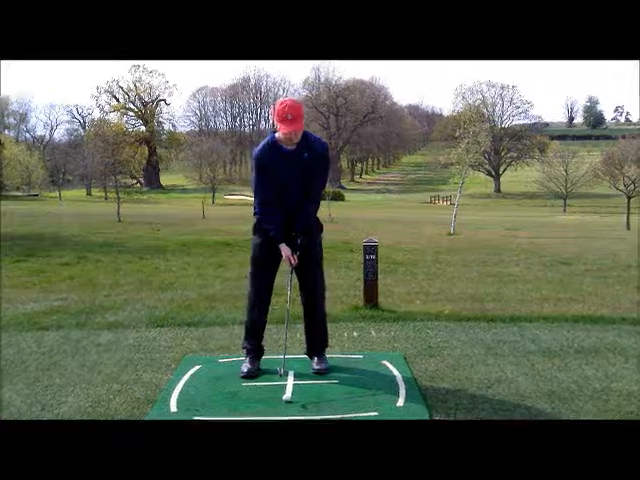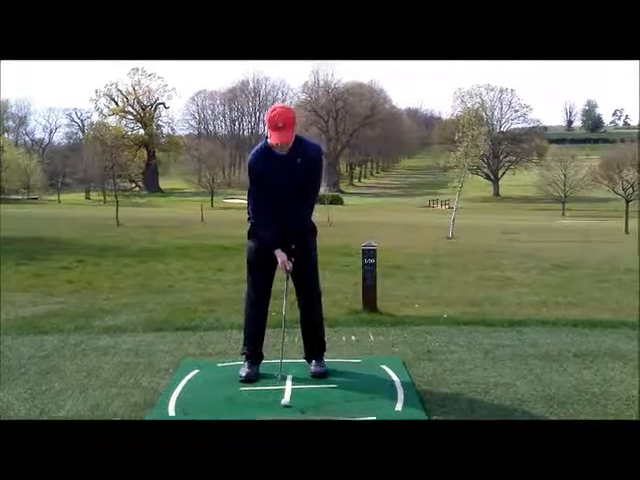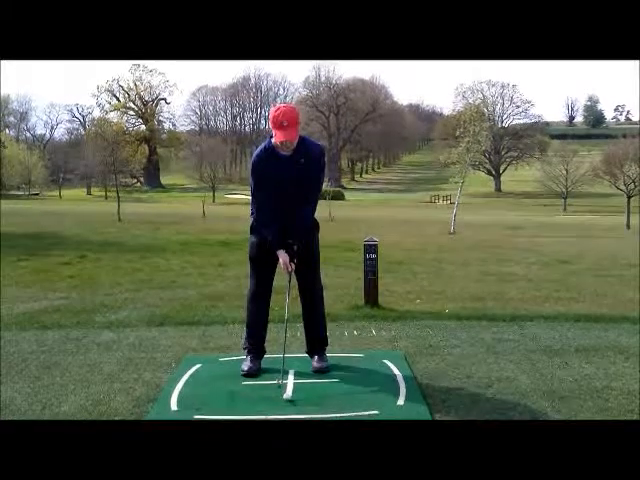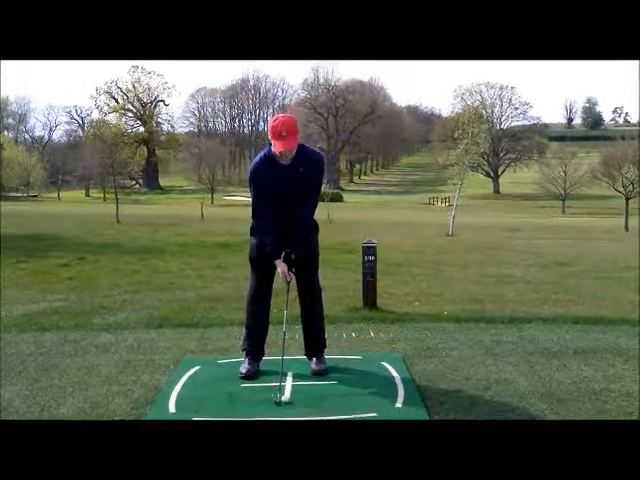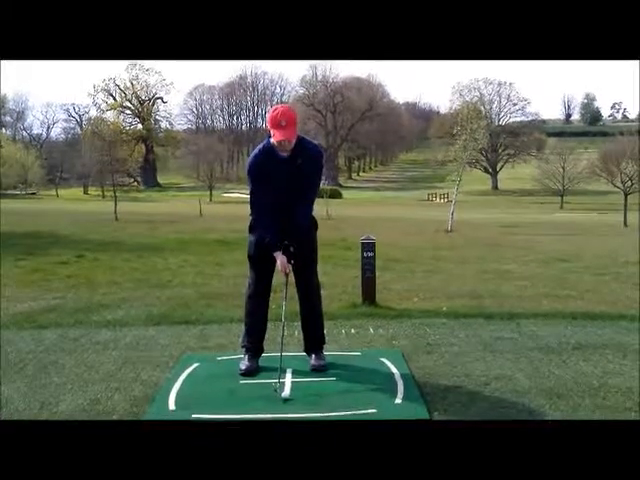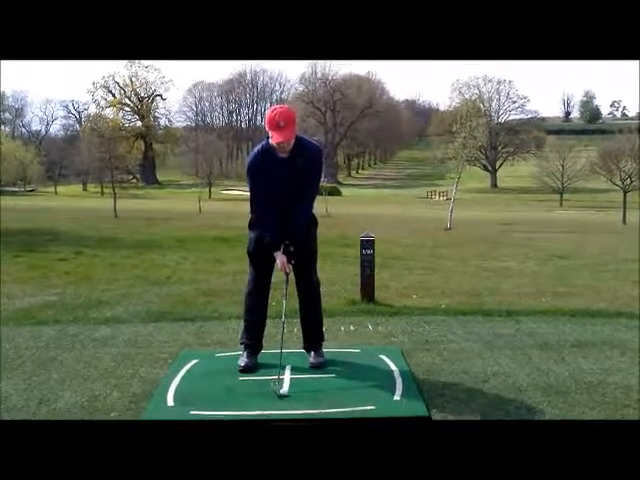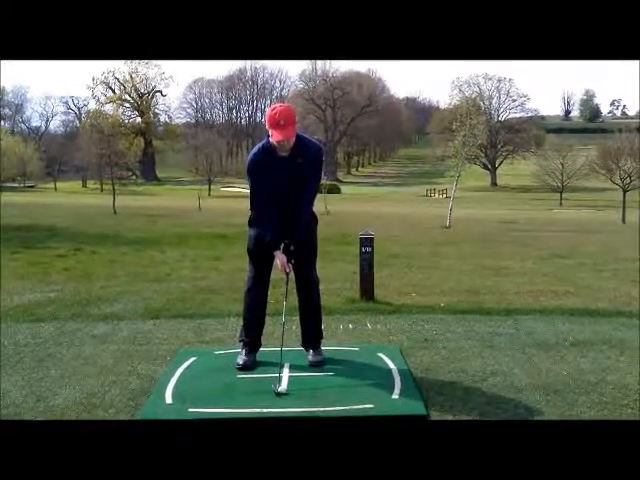
dt=0.4s
person 1, frame 1
left shoulder: (318, 149)
right shoulder: (263, 153)
left elbow: (314, 196)
right elbow: (264, 202)
left wrist: (297, 236)
right wrist: (280, 242)
left hip: (305, 227)
right hip: (269, 229)
left knee: (313, 290)
right knee: (259, 290)
left ankle: (317, 351)
right ankle: (252, 353)
person 1, frame 2
left shoulder: (311, 153)
right shoulder: (257, 158)
left elbow: (307, 201)
right elbow: (258, 207)
left wrist: (291, 242)
right wrist: (275, 247)
left hip: (300, 232)
right hip: (263, 234)
left knee: (309, 294)
right knee: (257, 295)
left ankle: (315, 355)
right ankle: (251, 358)
person 1, frame 3
left shoulder: (315, 153)
right shoulder: (261, 158)
left elbow: (310, 201)
right elbow: (261, 206)
left wrist: (294, 241)
right wrist: (278, 247)
left hip: (302, 228)
right hip: (266, 230)
left knee: (311, 289)
right knee: (259, 290)
left ankle: (317, 350)
right ankle: (253, 352)
person 1, frame 4
left shoulder: (314, 161)
right shoulder: (259, 166)
left elbow: (307, 208)
right elbow: (262, 215)
left wrist: (292, 250)
right wrist: (276, 257)
left hip: (302, 231)
right hip: (266, 232)
left knee: (310, 290)
right knee: (259, 291)
left ankle: (316, 352)
right ankle: (252, 354)
person 1, frame 5
left shoulder: (313, 154)
right shoulder: (258, 159)
left elbow: (306, 200)
right elbow: (260, 207)
left wrist: (290, 243)
right wrist: (275, 249)
left hip: (300, 227)
right hip: (265, 228)
left knee: (309, 287)
right knee: (258, 288)
left ankle: (315, 348)
right ankle: (251, 351)
person 1, frame 6
left shoulder: (312, 153)
right shoulder: (257, 159)
left elbow: (306, 200)
right elbow: (261, 207)
left wrist: (291, 242)
right wrist: (275, 249)
left hip: (301, 225)
right hip: (265, 226)
left knee: (308, 284)
right knee: (257, 285)
left ankle: (314, 346)
right ankle: (250, 348)
person 1, frame 7
left shoulder: (312, 151)
right shoulder: (257, 158)
left elbow: (307, 199)
right elbow: (261, 206)
left wrist: (291, 241)
right wrist: (275, 248)
left hip: (301, 223)
right hip: (265, 224)
left knee: (308, 281)
right knee: (256, 282)
left ankle: (313, 343)
right ankle: (249, 345)
